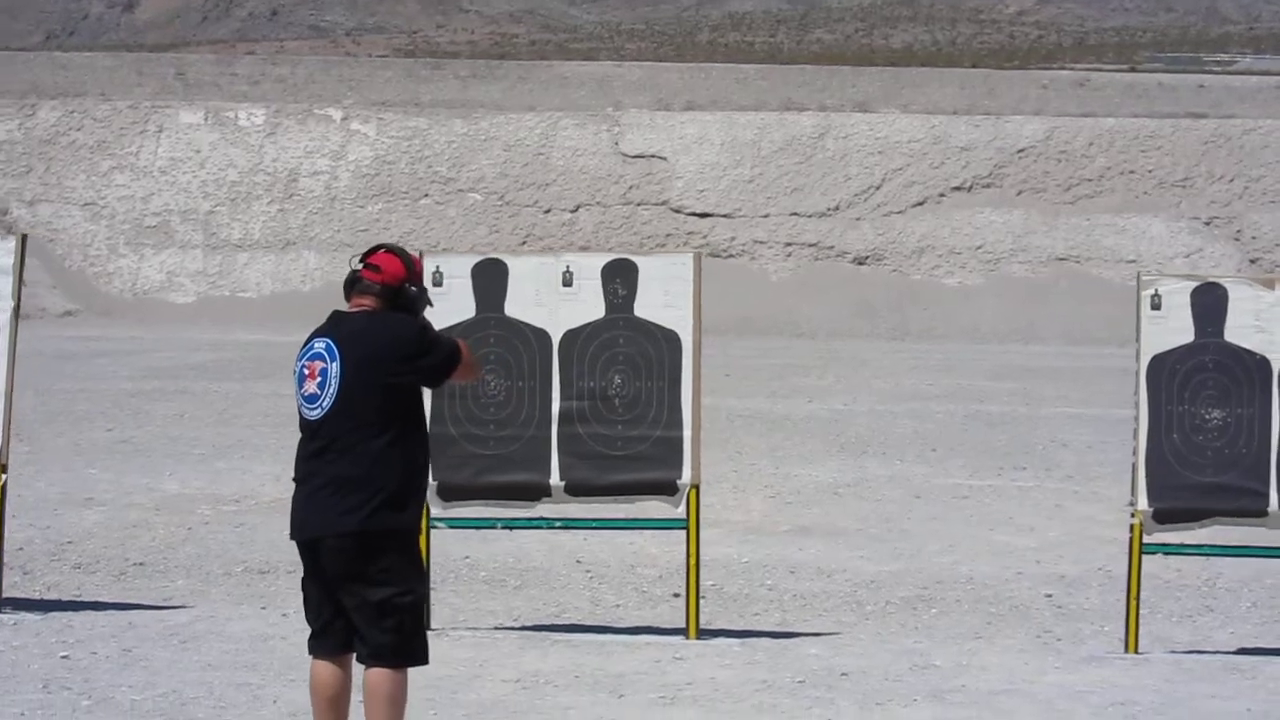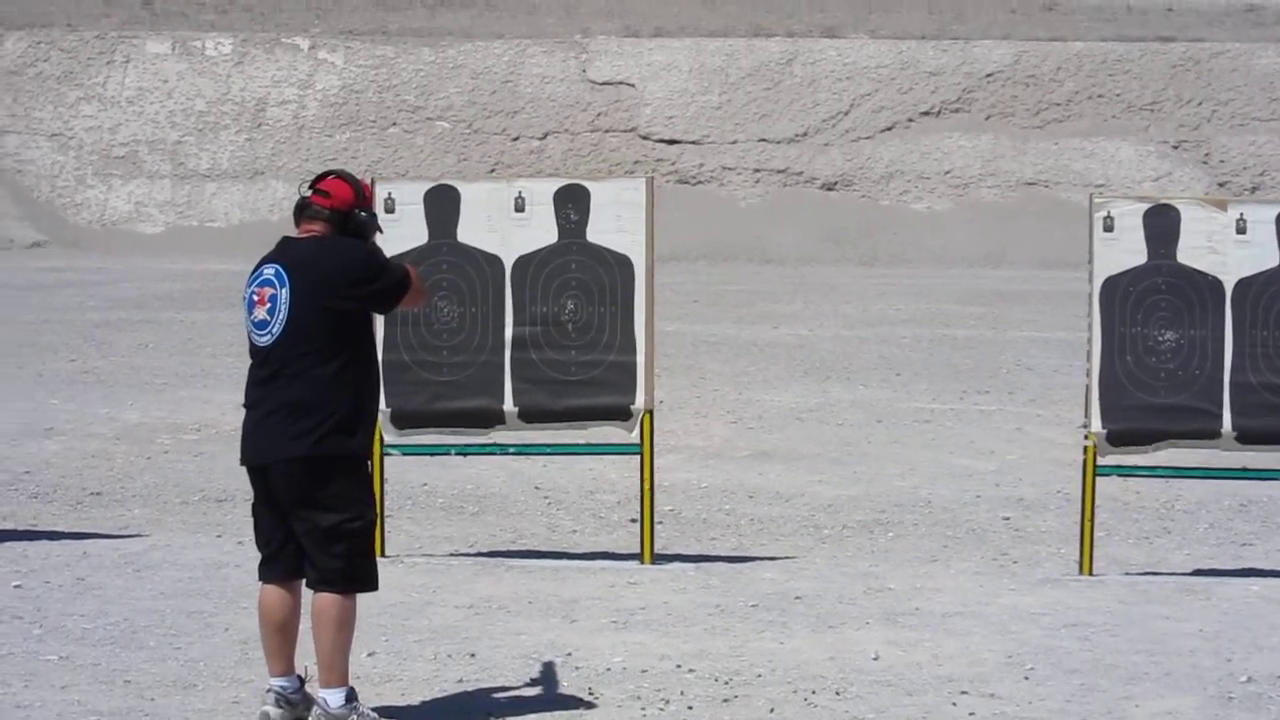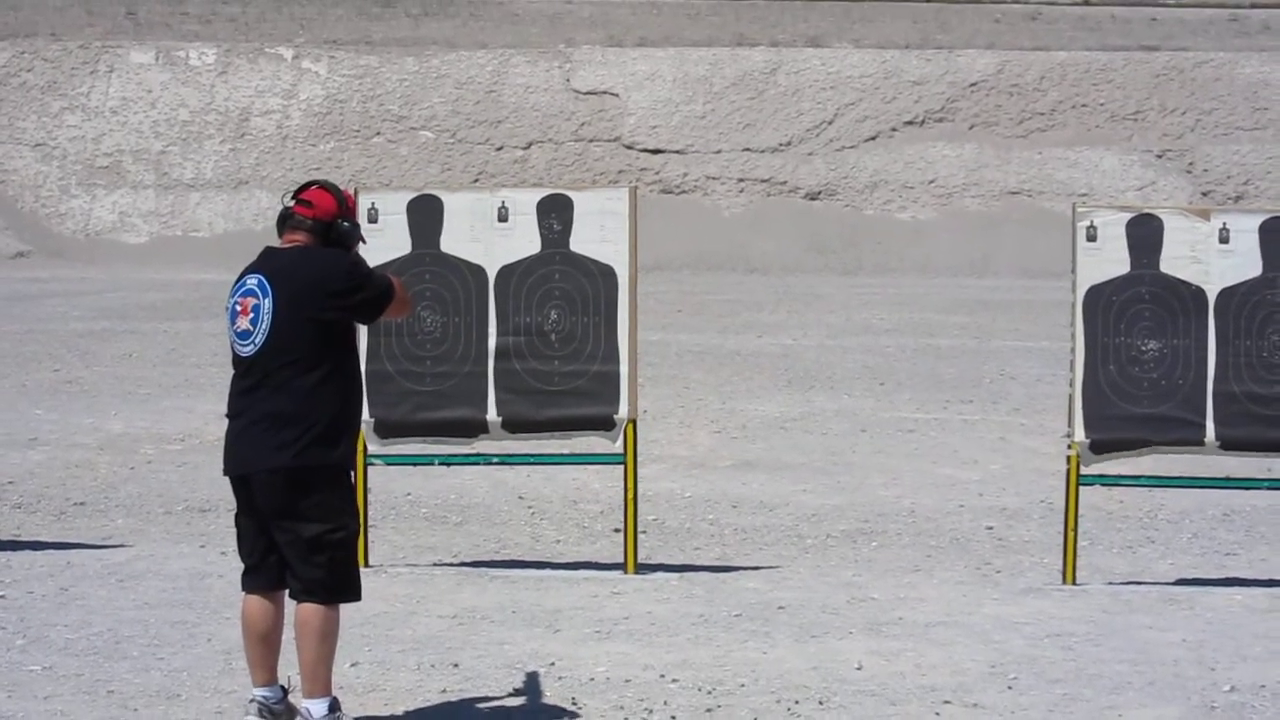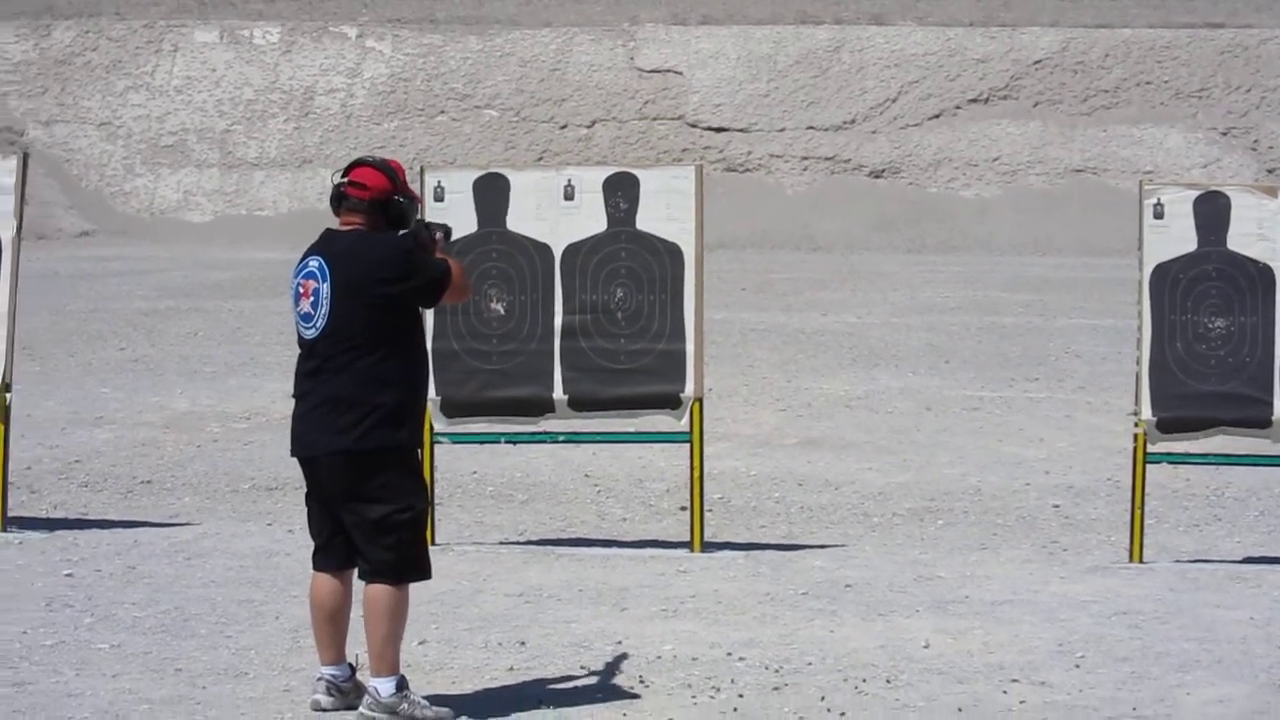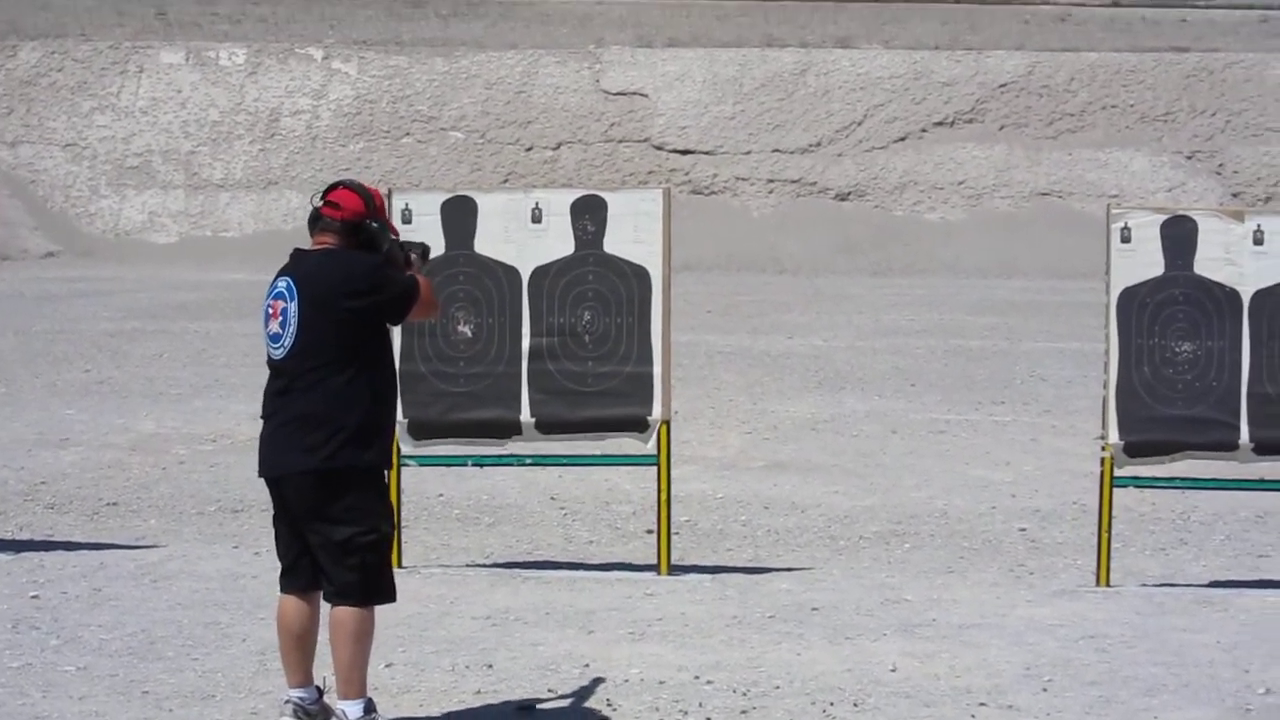
dt=1s
person 1, frame 1
left shoulder: (317, 340)
right shoulder: (397, 334)
right elbow: (466, 367)
right wrist: (424, 330)
left hip: (314, 522)
right hip: (373, 526)
left knee: (329, 647)
right knee: (387, 653)
person 1, frame 2
left shoulder: (267, 266)
right shoulder: (346, 259)
right elbow: (415, 293)
right wrist: (375, 257)
left hip: (265, 445)
right hip: (322, 449)
left knee: (279, 571)
right knee: (336, 574)
person 1, frame 3
left shoulder: (250, 275)
right shoulder: (329, 270)
right elbow: (399, 303)
right wrist: (359, 266)
left hip: (248, 454)
right hip: (304, 458)
left knee: (262, 581)
right knee: (319, 585)
person 1, frame 4
left shoulder: (314, 256)
right shoulder: (387, 253)
right elbow: (457, 287)
left wrist: (416, 251)
right wrist: (430, 248)
left hip: (317, 436)
right hip: (371, 439)
left knee: (332, 560)
right knee: (388, 565)
person 1, frame 5
left shoulder: (288, 276)
right shoulder: (355, 273)
right elbow: (426, 303)
left wrist: (390, 271)
right wrist: (402, 266)
left hip: (285, 457)
right hip: (337, 460)
left knee: (300, 581)
right knee: (353, 586)
